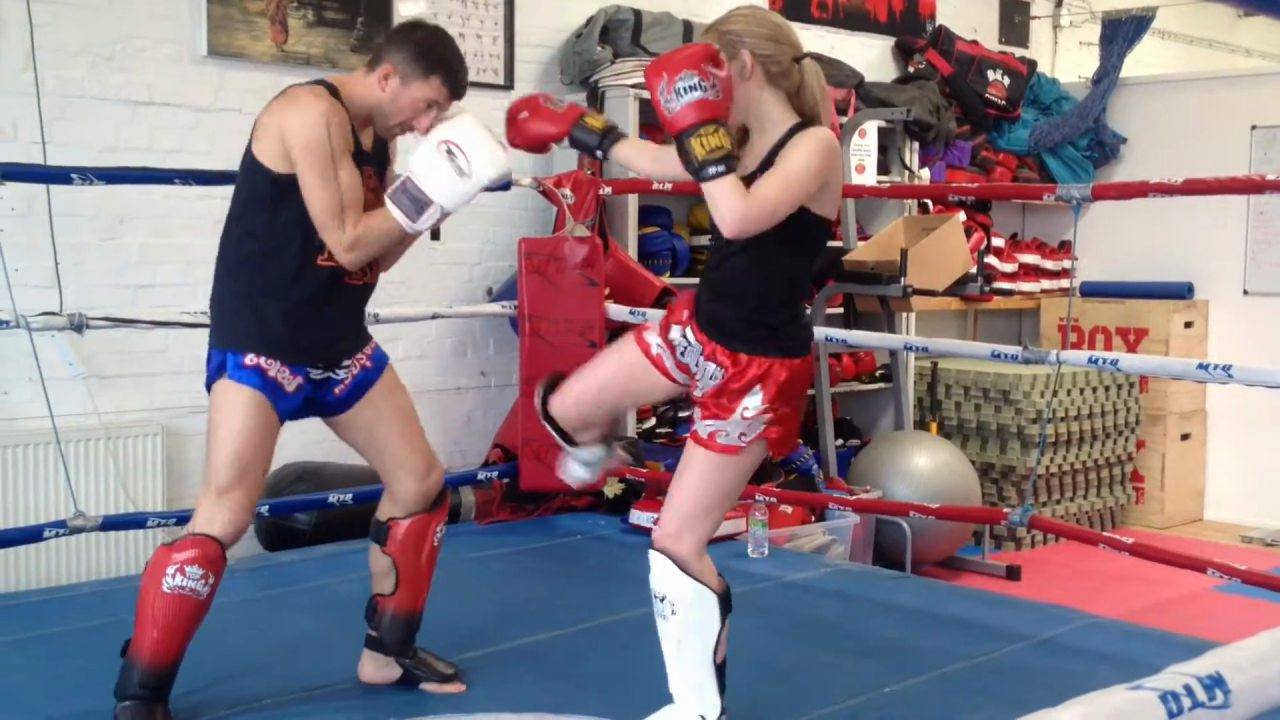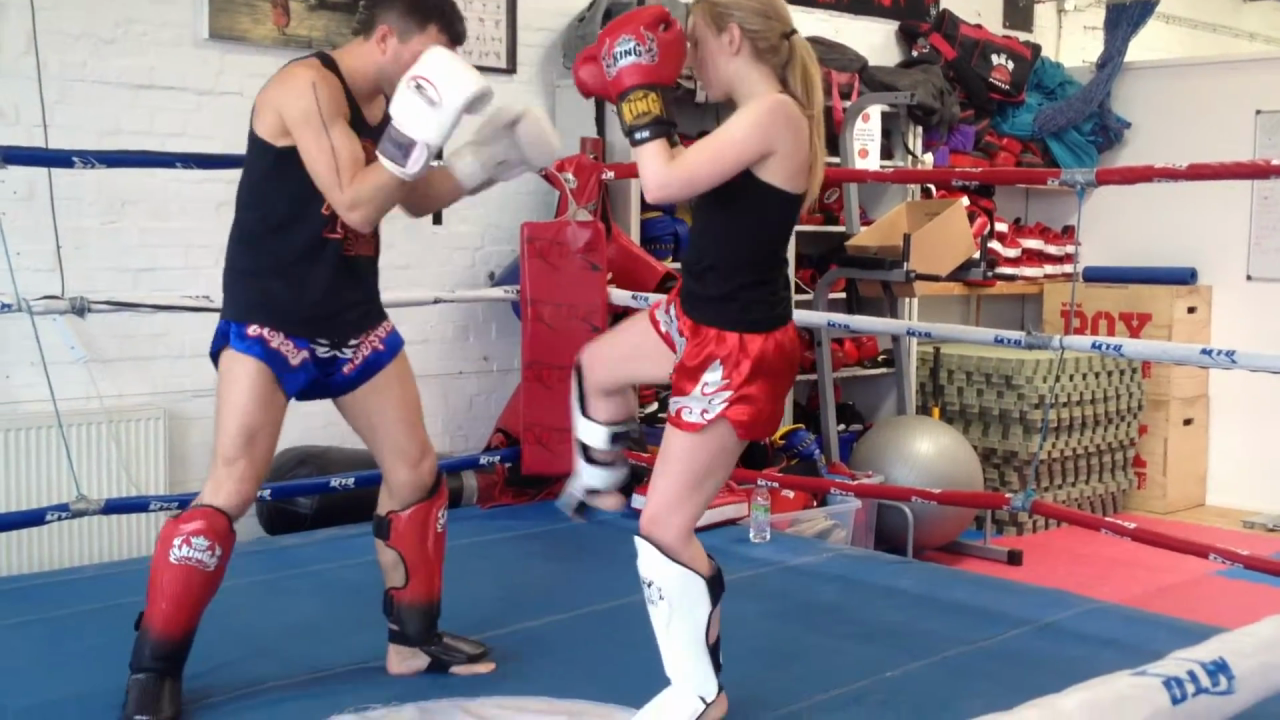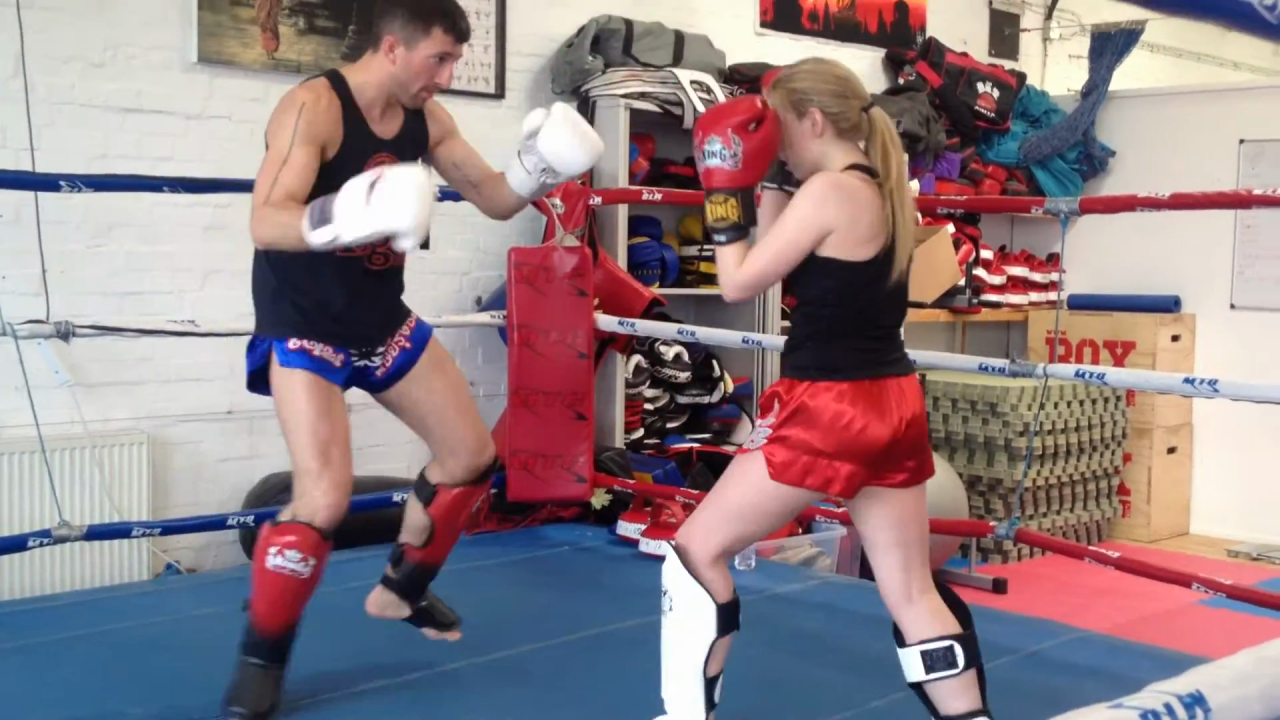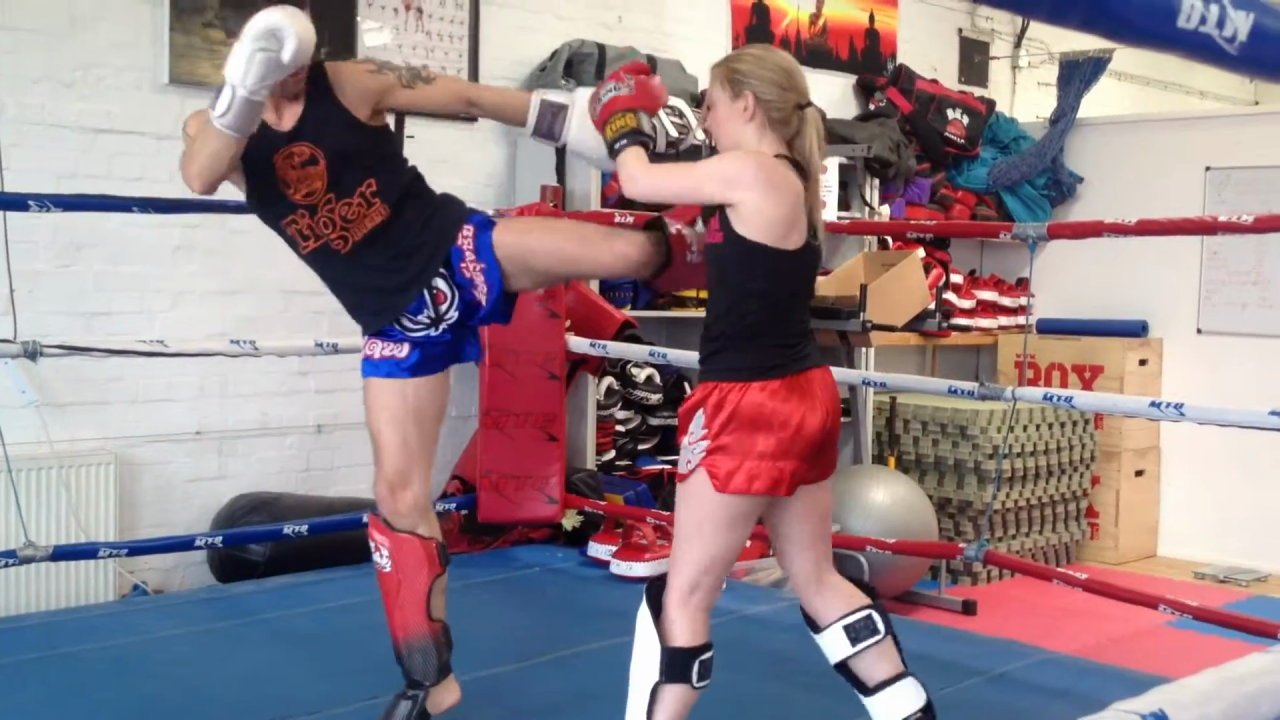
dt=0.5s
person 1, frame 1
left shoulder: (372, 134)
right shoulder: (314, 115)
right elbow: (348, 243)
left wrist: (435, 178)
right wrist: (434, 191)
left hip: (339, 344)
right hip: (258, 343)
left knee: (421, 482)
right knee: (223, 518)
left ankle: (387, 648)
person 1, frame 2
left shoulder: (388, 99)
right shoulder: (309, 86)
left elbow: (416, 199)
right elbow: (357, 206)
left wrist: (486, 158)
right wrist: (422, 126)
left hip: (353, 321)
right hip: (271, 318)
left knee: (415, 473)
right knee: (231, 488)
left ankle: (413, 638)
person 1, frame 3
left shoulder: (427, 119)
right shoulder: (311, 106)
left elbow: (497, 198)
right elbow: (268, 226)
left wrist: (544, 163)
right wrist: (347, 214)
left hip: (382, 323)
right hip: (304, 327)
left knee: (469, 453)
right knee: (323, 500)
left ankle: (402, 584)
right ankle: (261, 658)
person 1, frame 4
left shoulder: (349, 82)
right shoulder: (224, 128)
left elbow: (468, 97)
right elbow: (199, 176)
left wrist: (568, 117)
right wrist: (243, 89)
left hip: (458, 252)
right hip: (398, 320)
left knee: (631, 253)
right knee: (399, 492)
left ankle: (676, 248)
person 2, frame 1
left shoulder: (814, 151)
right shoulder: (746, 139)
left elbow: (738, 218)
right elbow: (651, 163)
left wrist: (699, 126)
right wrist: (577, 128)
left hip: (764, 375)
right hip: (703, 329)
left knee: (678, 541)
right knee: (565, 404)
right ankle: (587, 459)
person 2, frame 2
left shoulder: (769, 117)
right shoulder: (766, 118)
left elbow: (661, 183)
right elbow: (706, 175)
left wrist: (640, 96)
right wrist: (623, 92)
left hip: (737, 346)
right hip: (702, 314)
left knee: (664, 527)
right knee: (598, 368)
right ankle: (598, 480)
person 2, frame 3
left shoulder: (826, 192)
right shoulder: (887, 189)
left elbow: (736, 283)
left wrist: (725, 185)
right wrist: (771, 177)
left hip: (828, 408)
right hip: (894, 404)
left knee: (699, 549)
right knee: (911, 590)
person 2, frame 4
left shoulder: (750, 172)
right shoulder: (794, 180)
left elbow: (636, 181)
left wrist: (624, 118)
left hip: (751, 406)
right hip: (803, 397)
left knee: (684, 593)
right knee: (814, 579)
